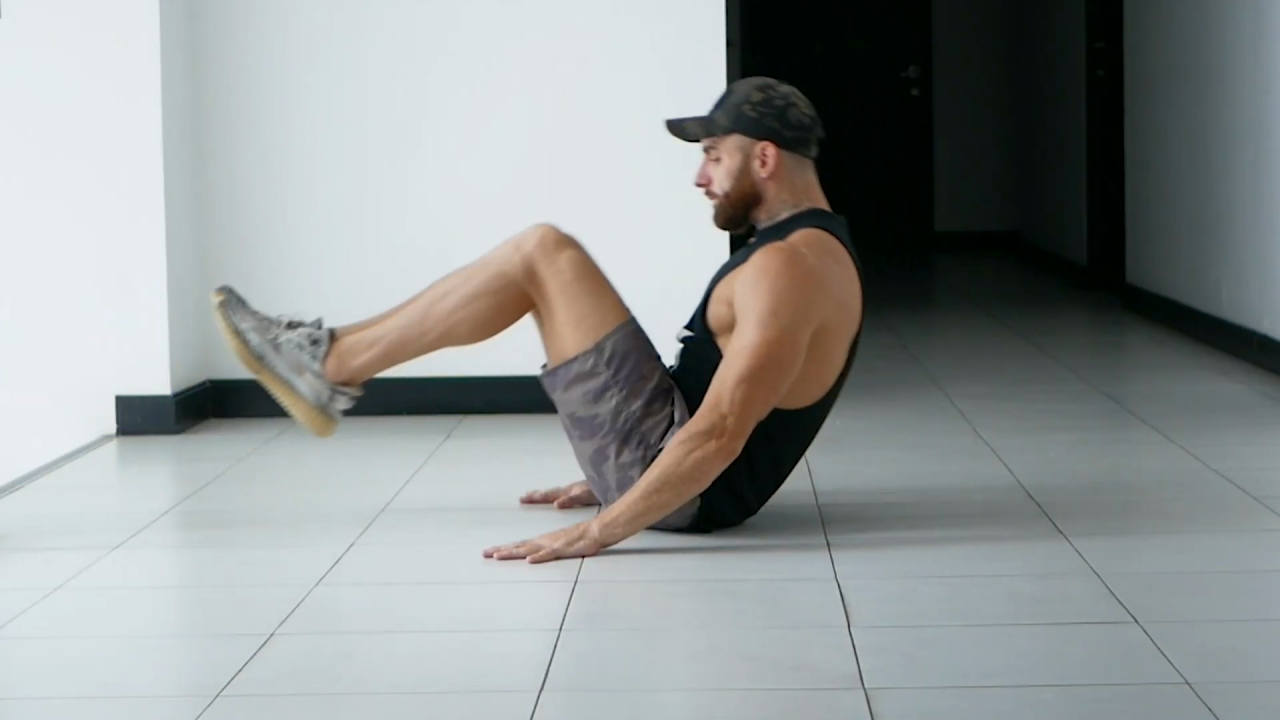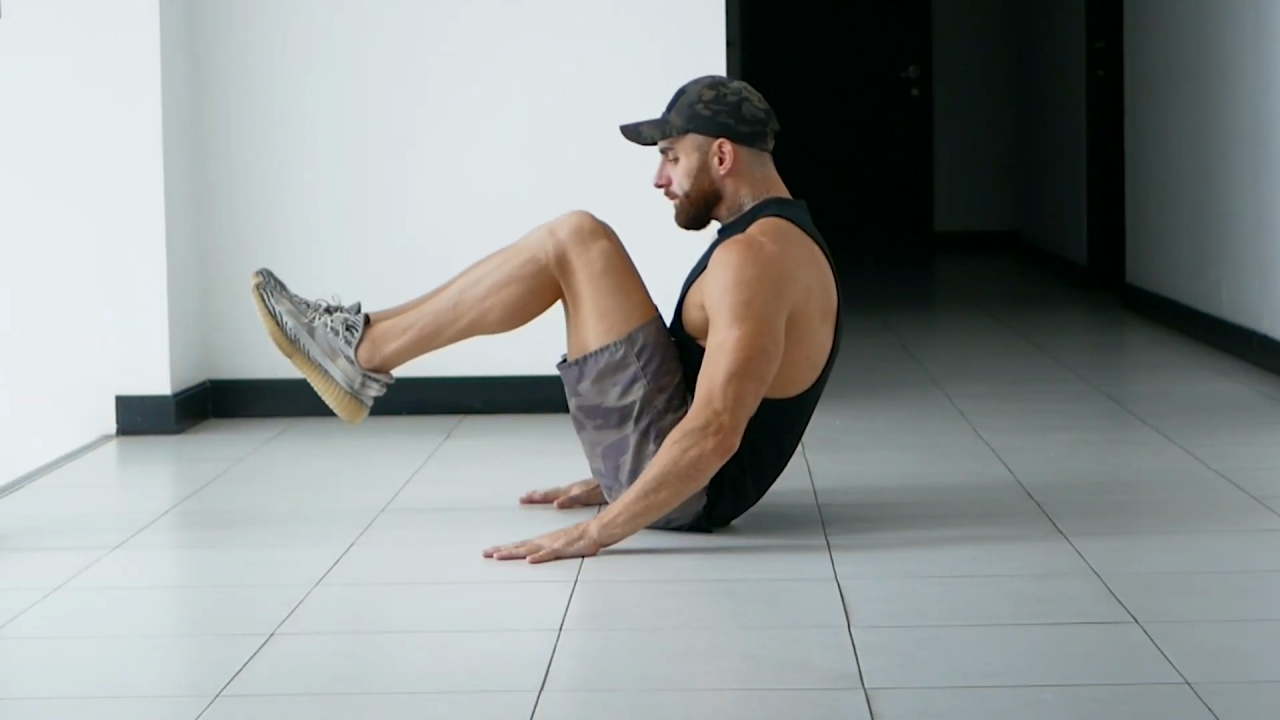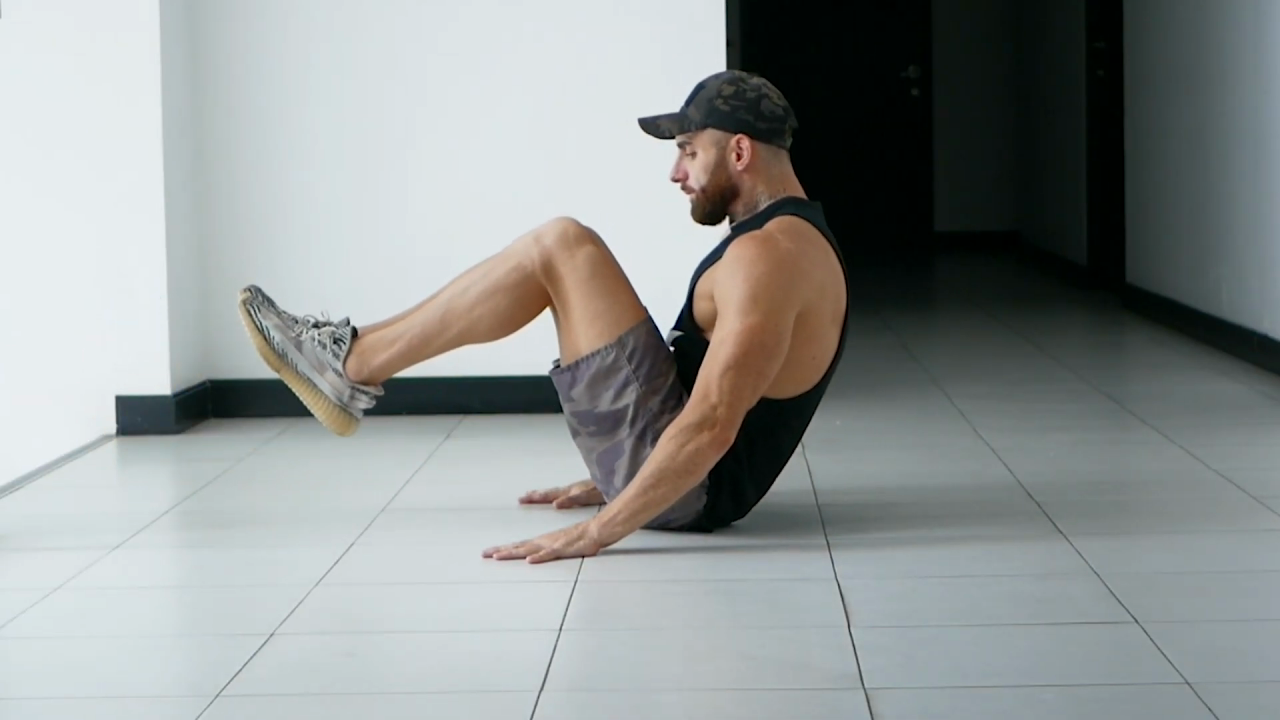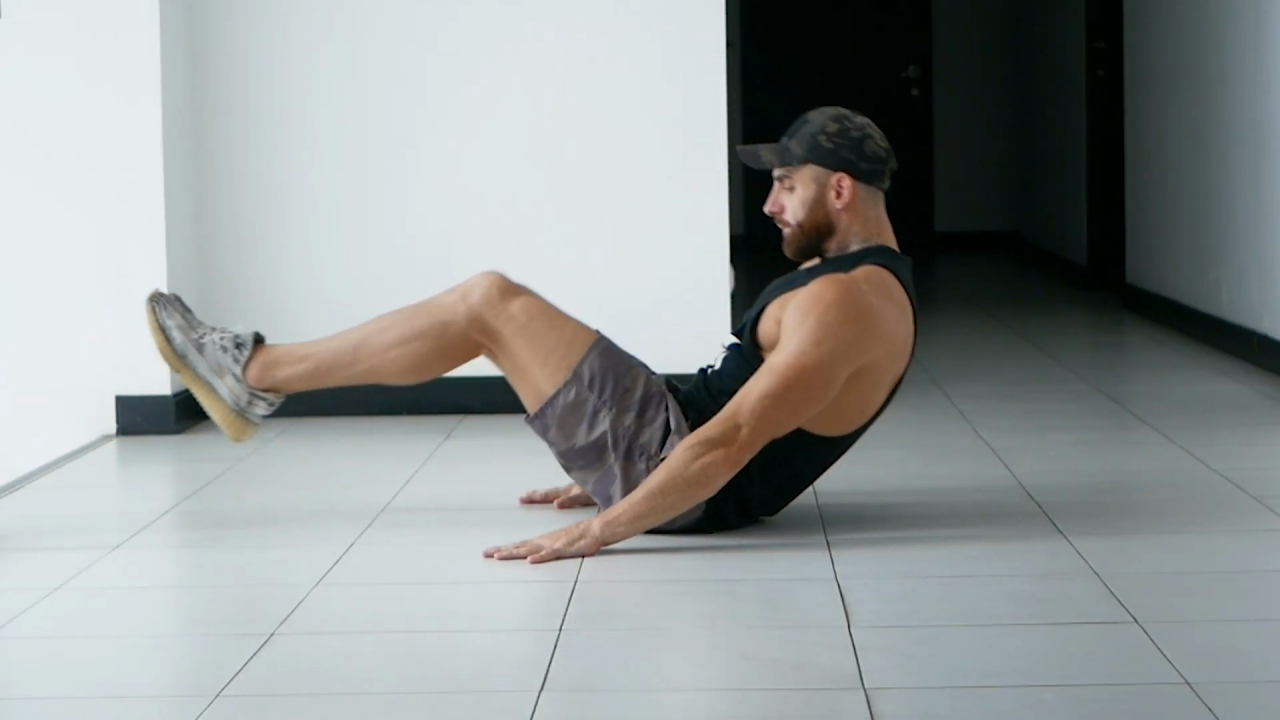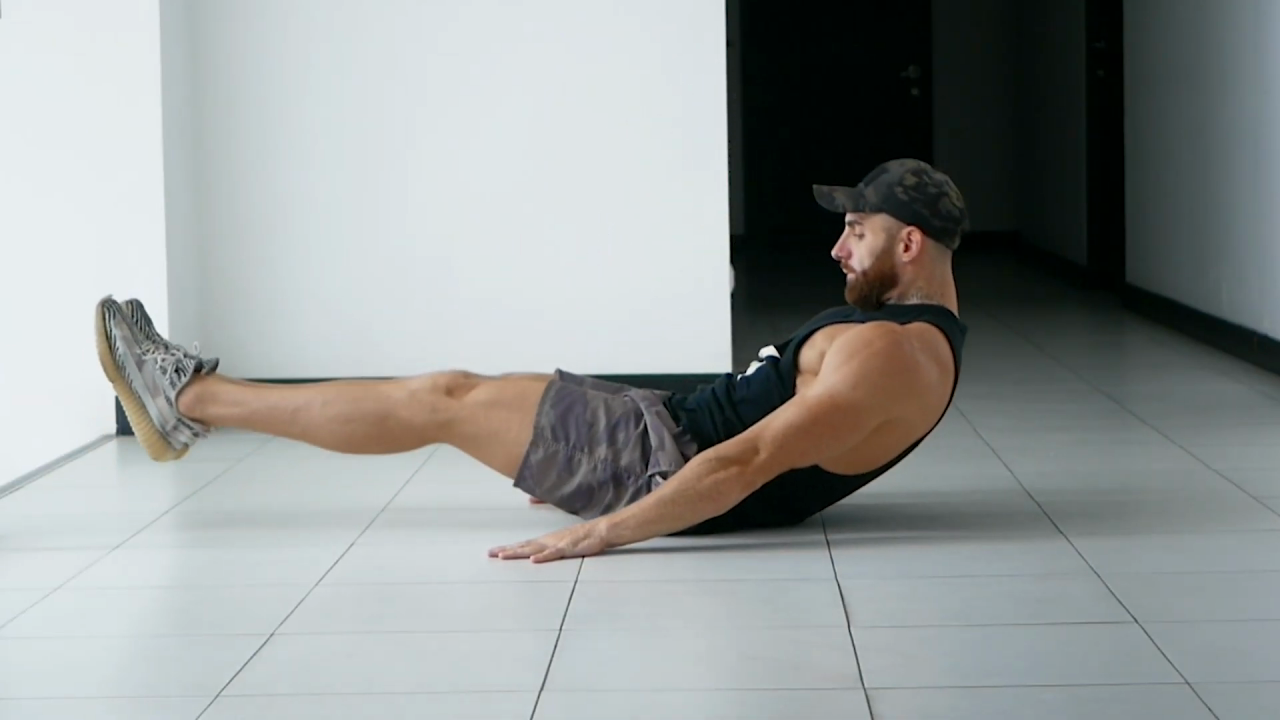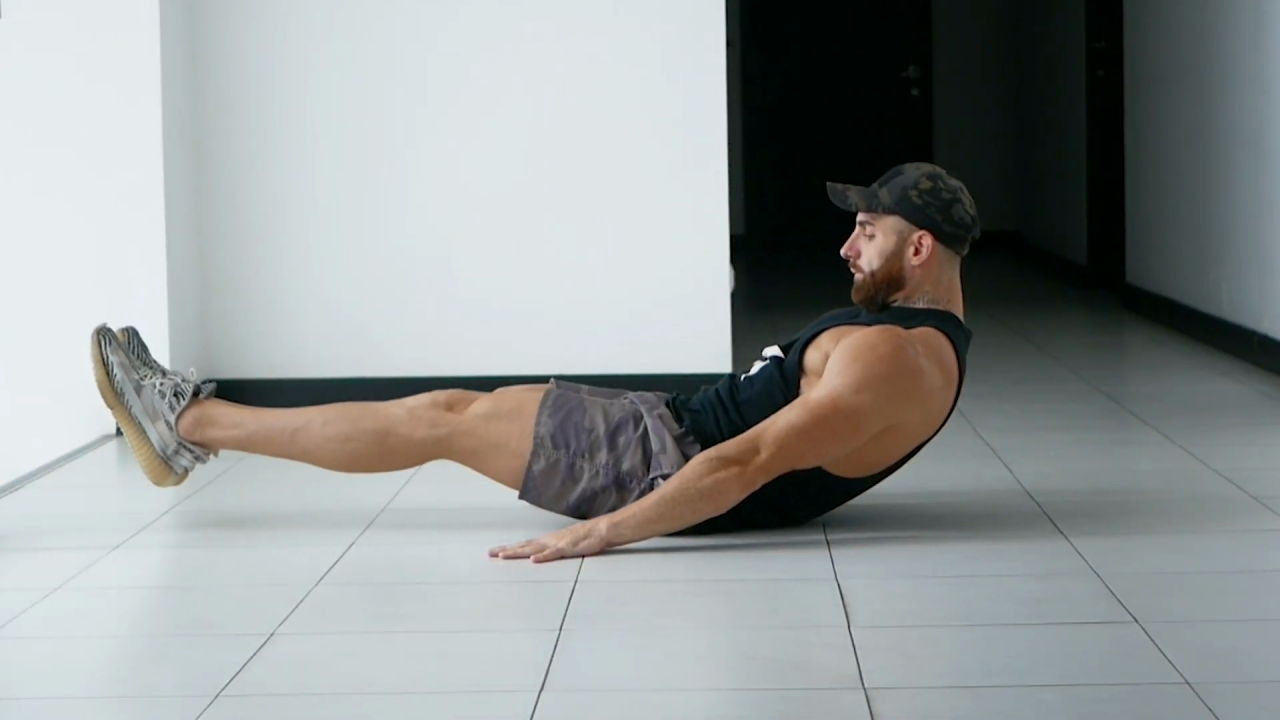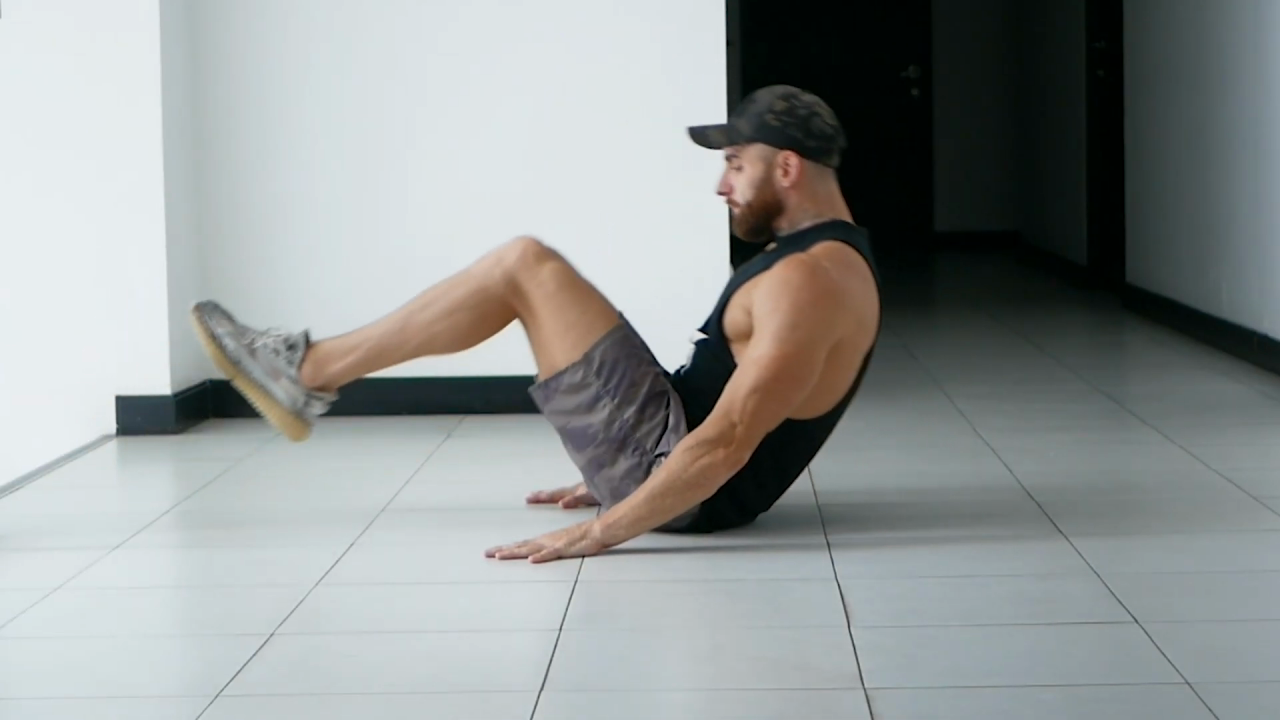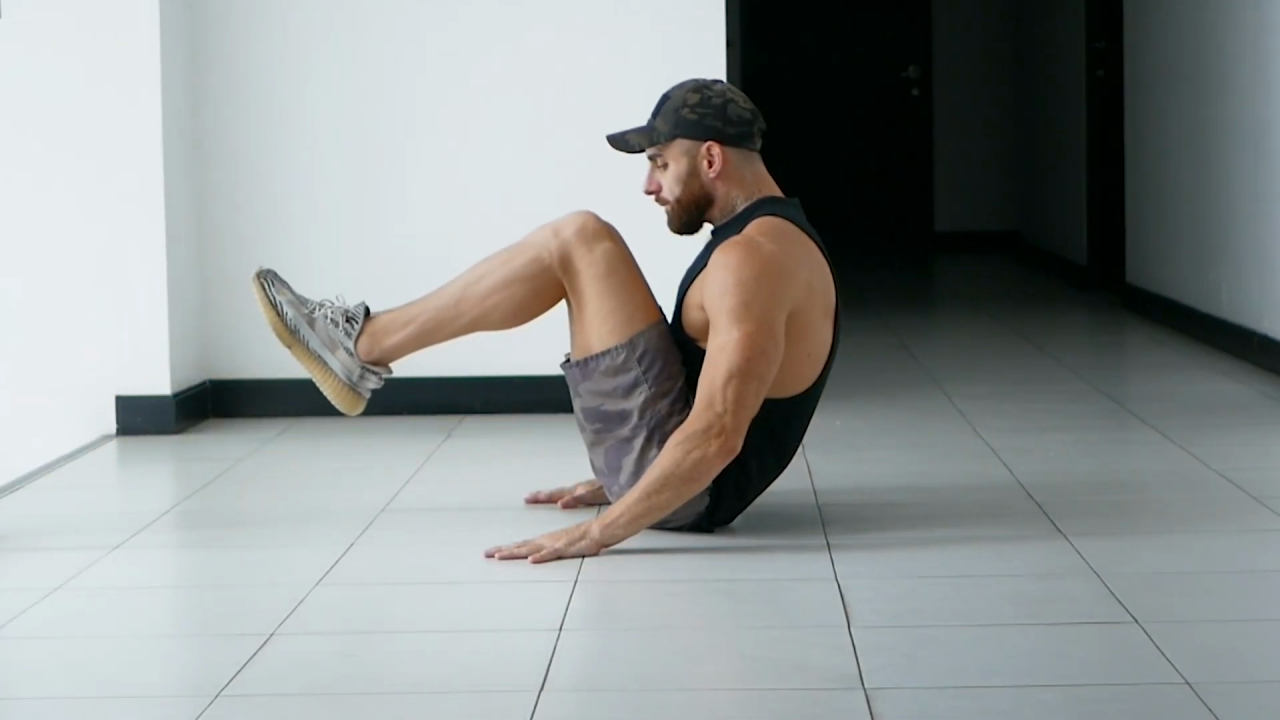
dt=0.3s
person 1, frame 1
left shoulder: (789, 268)
right shoulder: (804, 243)
left elbow: (718, 436)
left wrist: (598, 533)
right wrist: (615, 480)
left hip: (688, 492)
right hip: (674, 469)
left knee: (541, 251)
right knee: (543, 268)
left ankle: (329, 364)
right ankle: (340, 358)
person 1, frame 2
left shoulder: (752, 256)
right shoulder: (777, 236)
left elbow: (714, 433)
left wrist: (598, 532)
right wrist: (618, 475)
left hip: (689, 488)
right hip: (680, 467)
left knee: (576, 238)
right knee: (569, 250)
left ankle: (362, 352)
right ankle: (367, 348)
person 1, frame 3
left shoulder: (767, 254)
right shoulder: (791, 239)
left elbow: (710, 425)
left wrist: (599, 531)
right wrist: (613, 477)
left hip: (691, 486)
right hip: (681, 470)
left knee: (563, 244)
right knee: (564, 256)
left ankle: (350, 365)
right ankle: (355, 356)
person 1, frame 4
left shoulder: (845, 302)
right shoulder: (858, 278)
left elbow: (731, 442)
left wrist: (599, 531)
right wrist: (609, 480)
left hip: (678, 477)
right hip: (683, 467)
left knee: (488, 301)
right knee: (499, 309)
left ankle: (256, 372)
right ankle: (266, 372)
person 1, frame 5
left shoulder: (890, 355)
right shoulder: (912, 327)
left elbow: (745, 466)
left wrist: (600, 530)
right wrist: (608, 487)
left hip: (667, 460)
right hip: (674, 432)
left knee: (442, 398)
right knee: (465, 393)
left ankle: (186, 399)
person 1, frame 6
left shoulder: (897, 360)
right shoulder: (917, 330)
left elbow: (745, 465)
left wrist: (601, 531)
left hip: (670, 460)
right hip: (679, 429)
left knee: (443, 419)
right knee: (466, 409)
left ankle: (189, 423)
person 1, frame 7
left shoulder: (811, 281)
right shoulder: (821, 255)
left elbow: (727, 444)
left wrist: (599, 533)
right wrist: (616, 482)
left hip: (689, 493)
right hip: (676, 460)
left knee: (523, 264)
right knee: (531, 277)
left ankle: (305, 373)
right ankle: (313, 372)
person 1, frame 8
left shoulder: (750, 258)
right shoulder: (771, 235)
left elbow: (715, 436)
left wrist: (598, 534)
right wrist: (618, 475)
left hip: (689, 488)
right hip: (679, 466)
left knee: (580, 238)
right knee: (573, 249)
left ankle: (362, 345)
right ankle: (366, 344)
